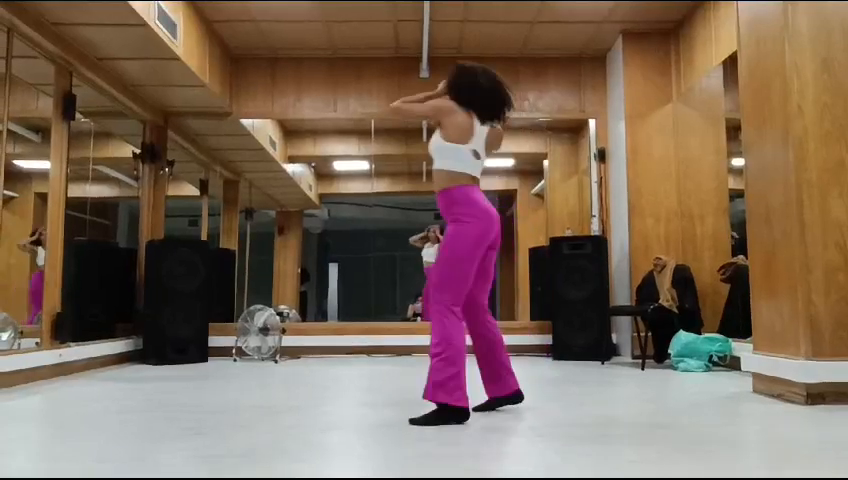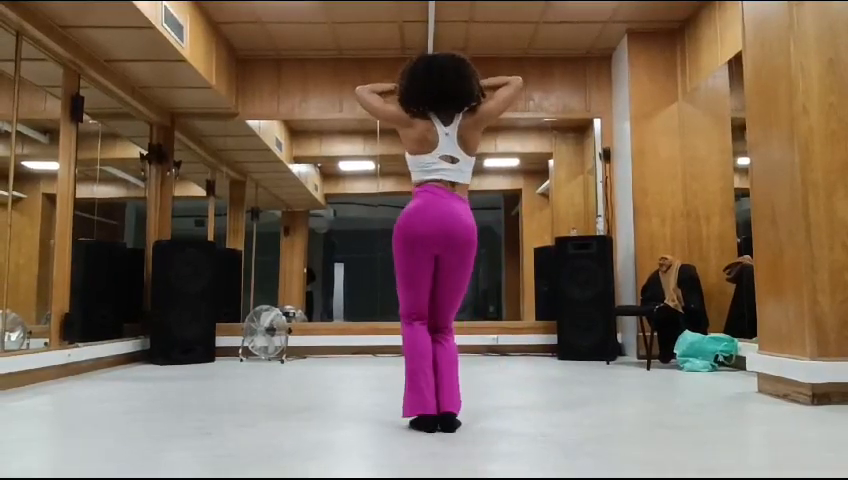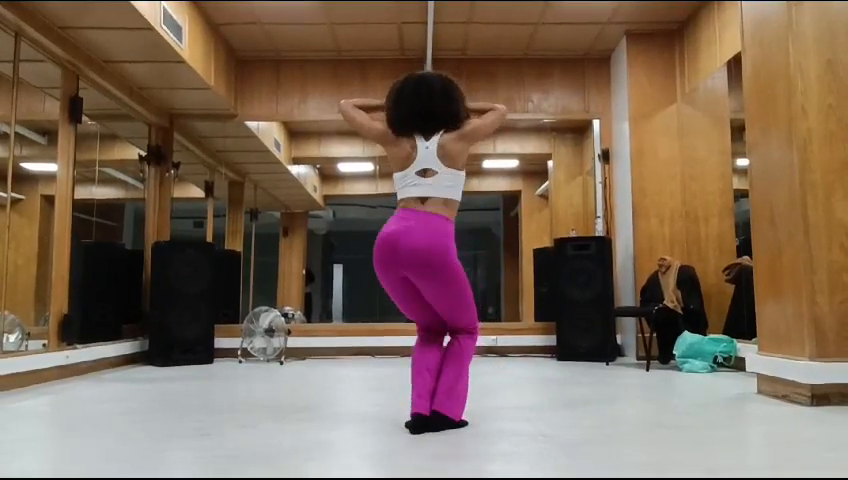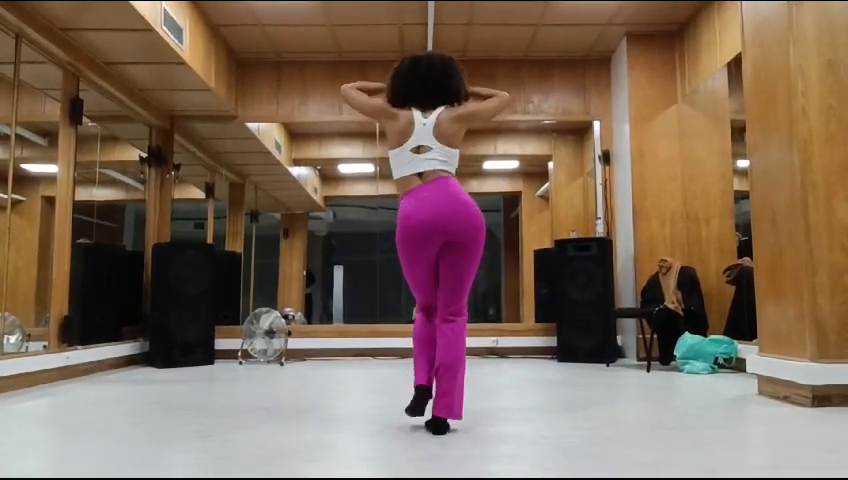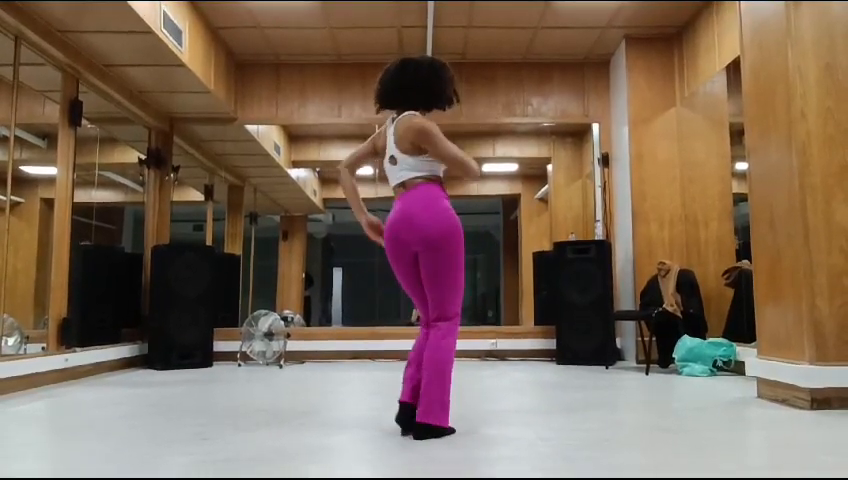
dt=1s
person 1, frame 1
left shoulder: (449, 109)
right shoulder: (490, 129)
left elbow: (397, 107)
left wrist: (435, 94)
right wrist: (489, 107)
left hip: (466, 215)
right hip: (479, 214)
left knee: (442, 305)
right knee: (476, 309)
left ankle: (451, 401)
right ankle: (505, 387)
person 1, frame 2
left shoulder: (410, 123)
right shoulder: (473, 122)
left elbow: (362, 92)
right elbow: (515, 83)
left wrist: (400, 86)
right wrist: (476, 85)
left hip: (419, 217)
right hip: (461, 223)
left knee: (414, 319)
right knee: (442, 326)
left ankle: (424, 409)
right ankle: (448, 410)
person 1, frame 3
left shoulder: (396, 143)
right shoulder: (459, 138)
left elbow: (346, 107)
right elbow: (500, 111)
left wrist: (388, 103)
right wrist: (460, 105)
left hip: (391, 240)
right hip: (432, 243)
left knee: (428, 329)
right knee: (465, 329)
left ankle: (420, 411)
right ankle: (444, 410)
person 1, frame 4
left shoulder: (394, 116)
right shoulder: (458, 115)
left elbow: (348, 90)
right elbow: (503, 98)
left wrist: (389, 88)
right wrist: (465, 91)
left hip: (414, 218)
right hip: (458, 209)
left knee: (428, 309)
right knee: (452, 314)
left ankle: (422, 387)
right ankle: (441, 413)
person 1, frame 5
left shoulder: (385, 130)
right shoulder: (420, 123)
left elbow: (345, 170)
right elbow: (470, 170)
left wrist: (364, 220)
right wrist: (450, 157)
left hip: (398, 226)
right hip: (432, 217)
left knee: (433, 319)
right knee: (445, 321)
left ankle: (410, 404)
right ankle: (430, 417)
